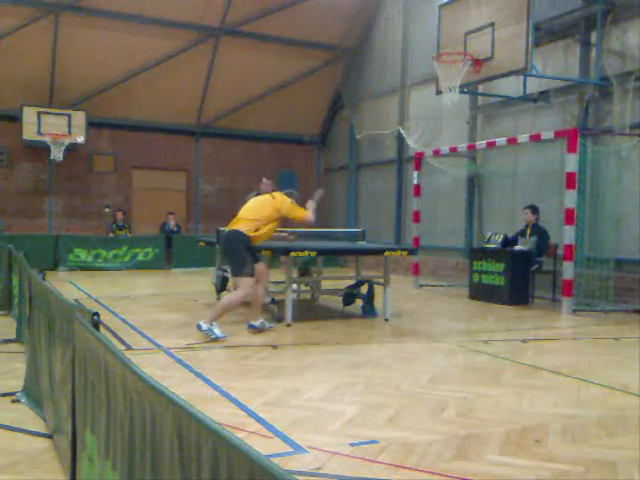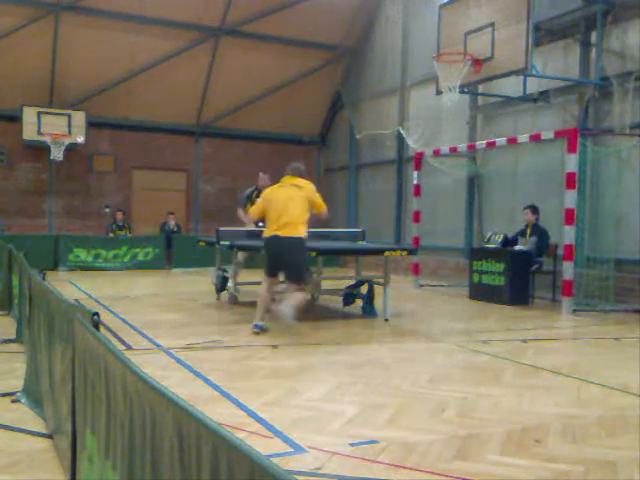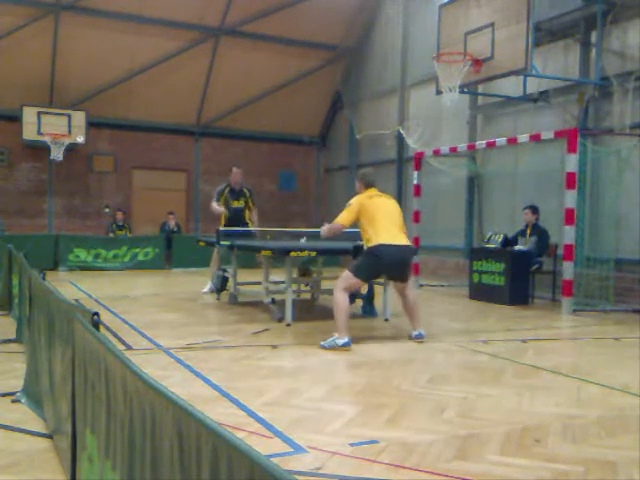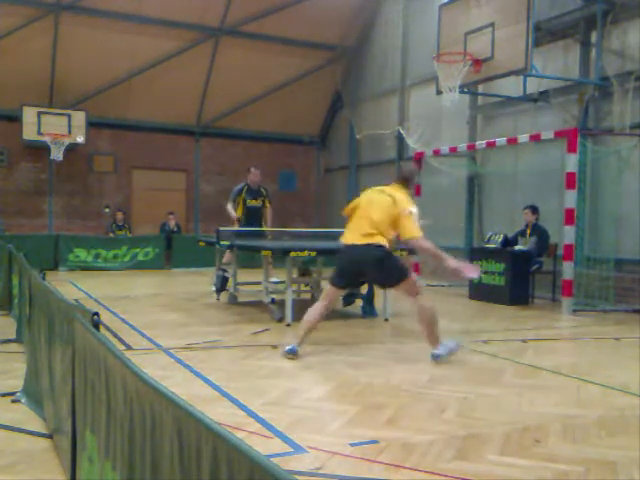
dt=1s
person 1, frame 1
left shoulder: (268, 200)
right shoulder: (284, 202)
right elbow: (309, 218)
right wrist: (311, 206)
left hip: (239, 240)
right hip: (237, 242)
left knee: (262, 276)
right knee: (244, 291)
left ankle: (256, 321)
right ankle: (207, 324)
person 1, frame 2
left shoulder: (269, 191)
right shoulder: (307, 187)
left elbow: (252, 217)
right elbow: (323, 214)
left wrist: (258, 203)
left hip: (271, 242)
right hip: (293, 243)
left knee: (269, 283)
right knee: (298, 292)
left ankle: (258, 322)
right ankle: (285, 308)
person 1, frame 3
left shoulder: (360, 200)
right shoulder: (392, 201)
left elbow: (338, 226)
left wrist: (325, 231)
left hip: (380, 252)
right hip: (404, 251)
left knee: (341, 287)
right knee: (405, 288)
left ankle: (342, 338)
right ankle: (417, 331)
person 1, frame 4
left shoulder: (369, 193)
right shoulder: (405, 204)
left elbow: (347, 213)
right elbow: (416, 242)
right wrist: (447, 260)
left hip: (348, 253)
right hip: (375, 254)
left knee: (325, 301)
right knee: (418, 294)
left ankle: (295, 345)
right ankle: (437, 348)
